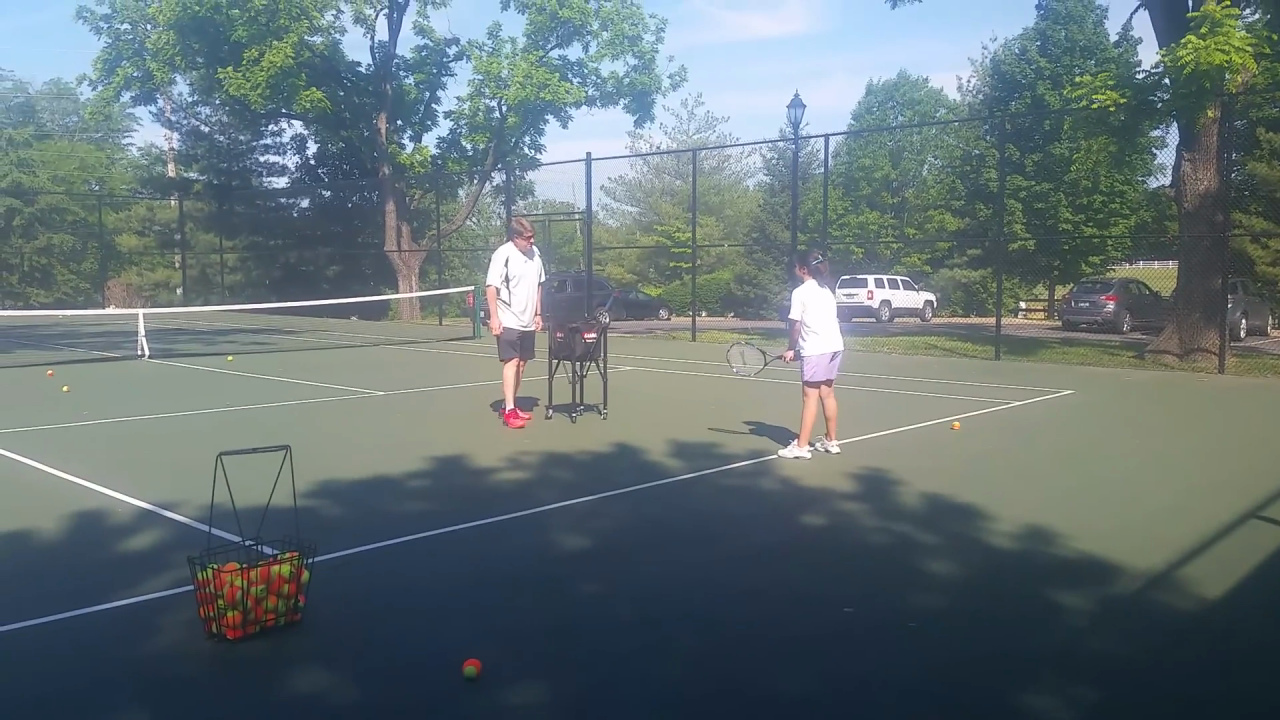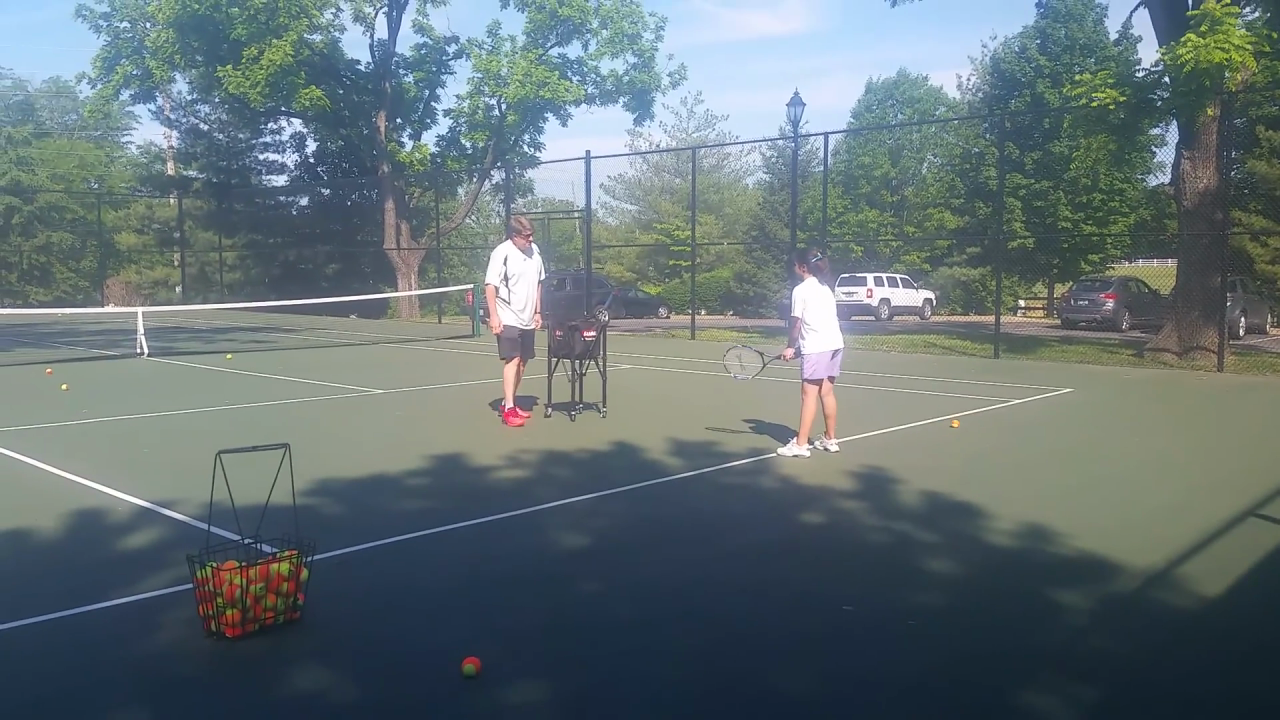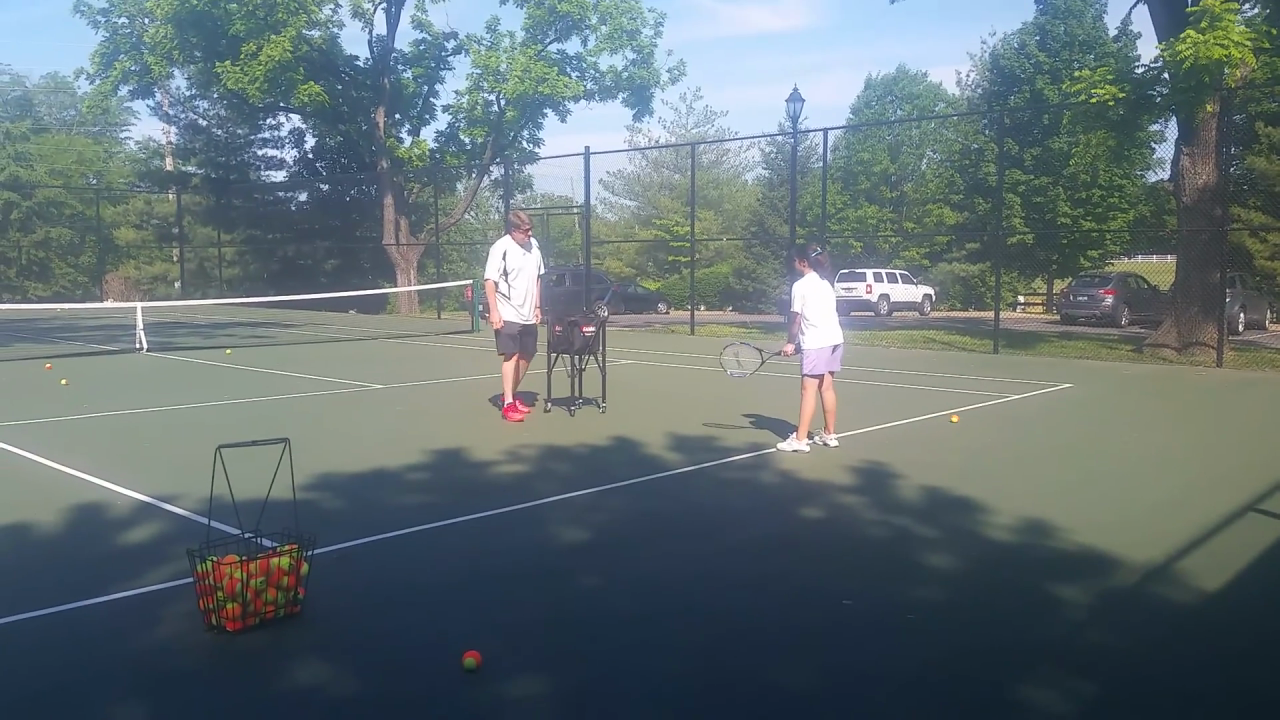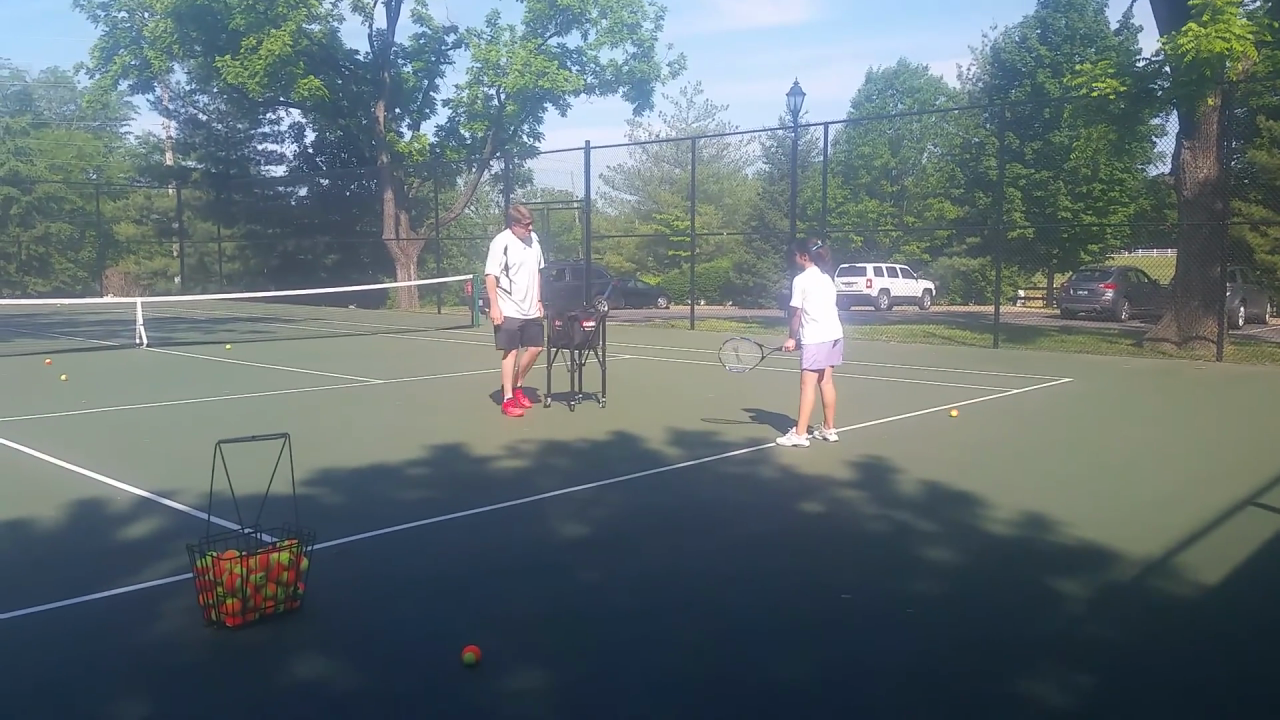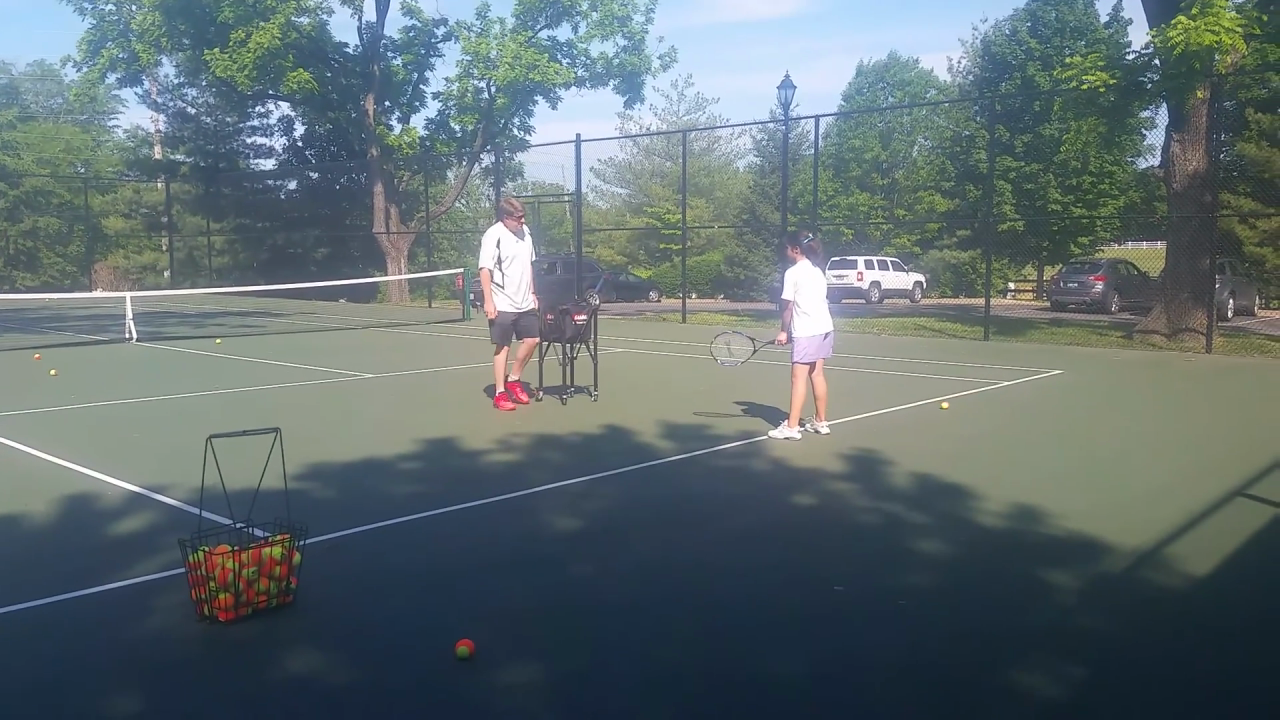
dt=0.1s
person 1, frame 1
left shoulder: (534, 253)
right shoulder: (503, 254)
right elbow: (491, 287)
left wrist: (538, 313)
right wrist: (494, 317)
left hip: (527, 321)
right hip: (508, 321)
left knee: (521, 363)
right knee: (511, 362)
left ankle: (510, 405)
right ankle: (509, 411)
person 1, frame 2
left shoulder: (534, 250)
right shoulder: (502, 253)
right elbow: (490, 285)
left wrist: (538, 311)
right wrist: (493, 316)
left hip: (528, 319)
right hip: (508, 319)
left knee: (523, 362)
right knee: (512, 360)
left ankle: (509, 402)
right ankle: (508, 409)
person 1, frame 3
left shoulder: (533, 245)
right shoulder: (501, 248)
right elbow: (489, 281)
left wrist: (537, 306)
right wrist: (494, 311)
left hip: (528, 314)
right hip: (508, 314)
left knee: (526, 357)
right knee: (511, 357)
left ankle: (512, 396)
right ankle: (508, 404)
person 1, frame 4
left shoulder: (533, 239)
right shoulder: (501, 242)
right elbow: (491, 276)
left wrist: (539, 300)
right wrist: (494, 307)
left hip: (531, 309)
right hip: (509, 310)
left knee: (535, 348)
right knee: (510, 352)
left ankle: (516, 385)
right ankle: (508, 400)
person 1, frame 5
left shoulder: (524, 231)
right shoulder: (493, 235)
right elbow: (484, 269)
left wrist: (532, 292)
right wrist: (488, 301)
left hip: (525, 302)
right hip: (502, 304)
left knee: (532, 339)
right knee: (503, 347)
left ankle: (513, 379)
right ankle: (500, 394)
person 2, frame 1
left shoulder: (800, 292)
right shoulder: (826, 290)
left elbow: (796, 326)
right elbow: (828, 320)
left wrist: (791, 349)
right wrist: (797, 348)
left hip: (816, 349)
right hip: (834, 345)
left knee: (810, 397)
right knee: (827, 394)
left ankle: (802, 446)
right ankle: (831, 441)
person 2, frame 2
left shoulder: (800, 290)
right shoulder: (825, 288)
left elbow: (797, 323)
right elbow: (825, 319)
left wrist: (791, 347)
right wrist: (800, 346)
left hip: (816, 348)
right hip: (834, 344)
left knee: (809, 395)
right knee: (827, 392)
left ankle: (801, 444)
right ankle: (830, 439)
person 2, frame 3
left shoulder: (800, 285)
right shoulder: (825, 283)
left elbow: (796, 319)
right elbow: (824, 314)
left wrist: (791, 342)
right wrist: (800, 341)
left hip: (816, 343)
right hip: (834, 339)
left knee: (808, 390)
right knee: (826, 388)
left ankle: (800, 439)
right ankle: (829, 434)
person 2, frame 4
left shoulder: (801, 279)
right shoulder: (826, 278)
left elbow: (797, 314)
right elbow: (824, 308)
left wrist: (792, 338)
right wrist: (800, 337)
left hip: (816, 338)
right hip: (833, 334)
left knee: (807, 384)
right knee: (826, 381)
left ankle: (800, 433)
right ankle: (828, 429)
person 2, frame 5
left shoulder: (793, 272)
right shoulder: (817, 271)
left elbow: (788, 307)
right elbow: (813, 302)
left wrist: (784, 331)
right wrist: (791, 330)
left hip: (806, 331)
right hip: (823, 327)
left knee: (798, 377)
right knee: (817, 374)
left ankle: (792, 426)
right ankle: (820, 421)
